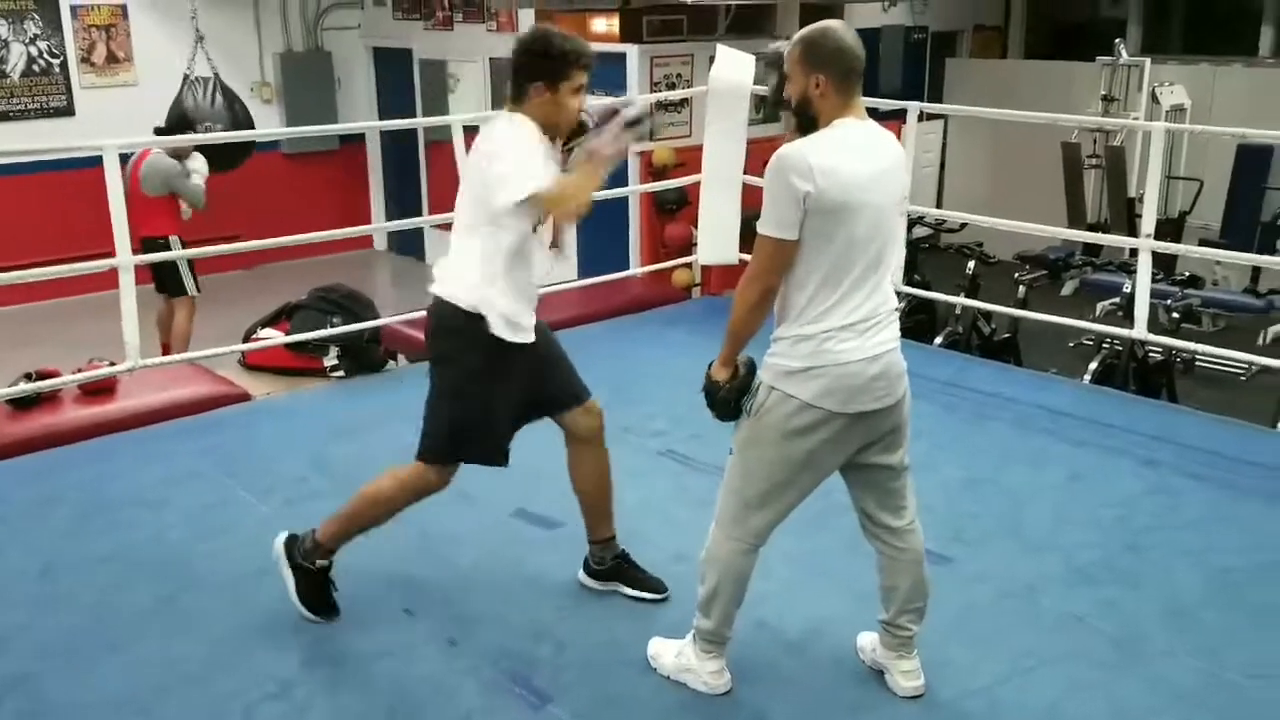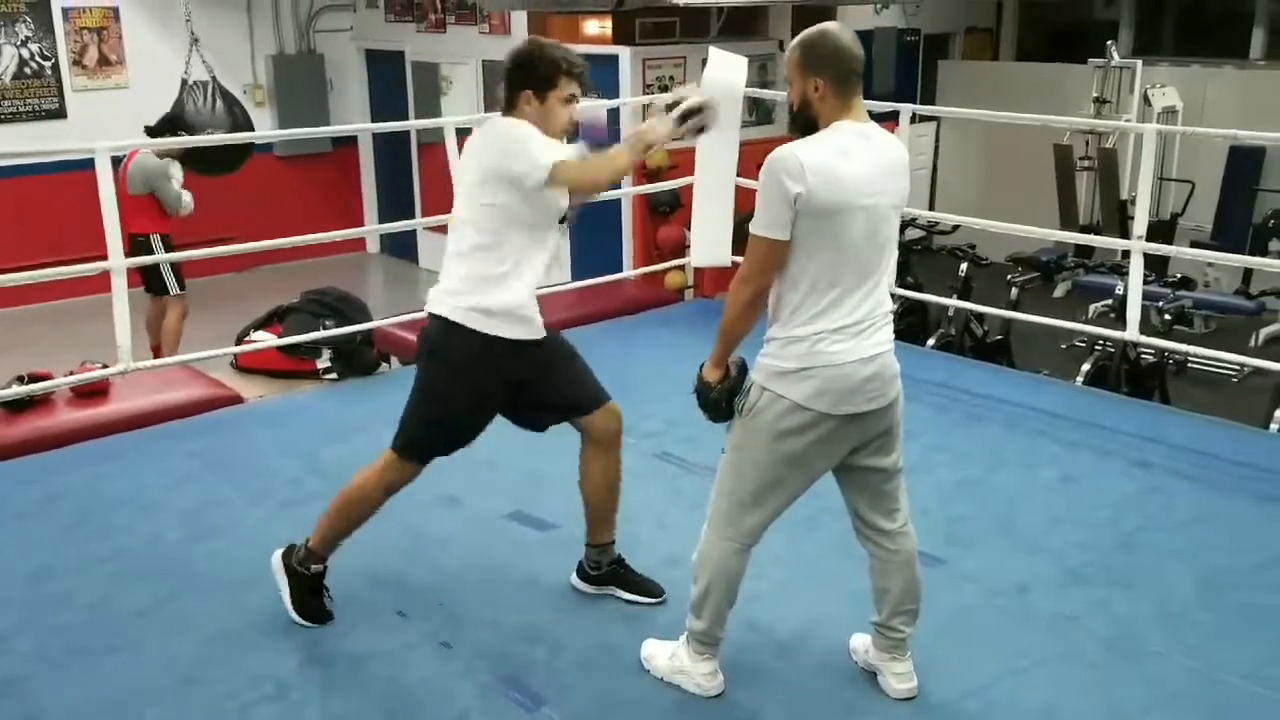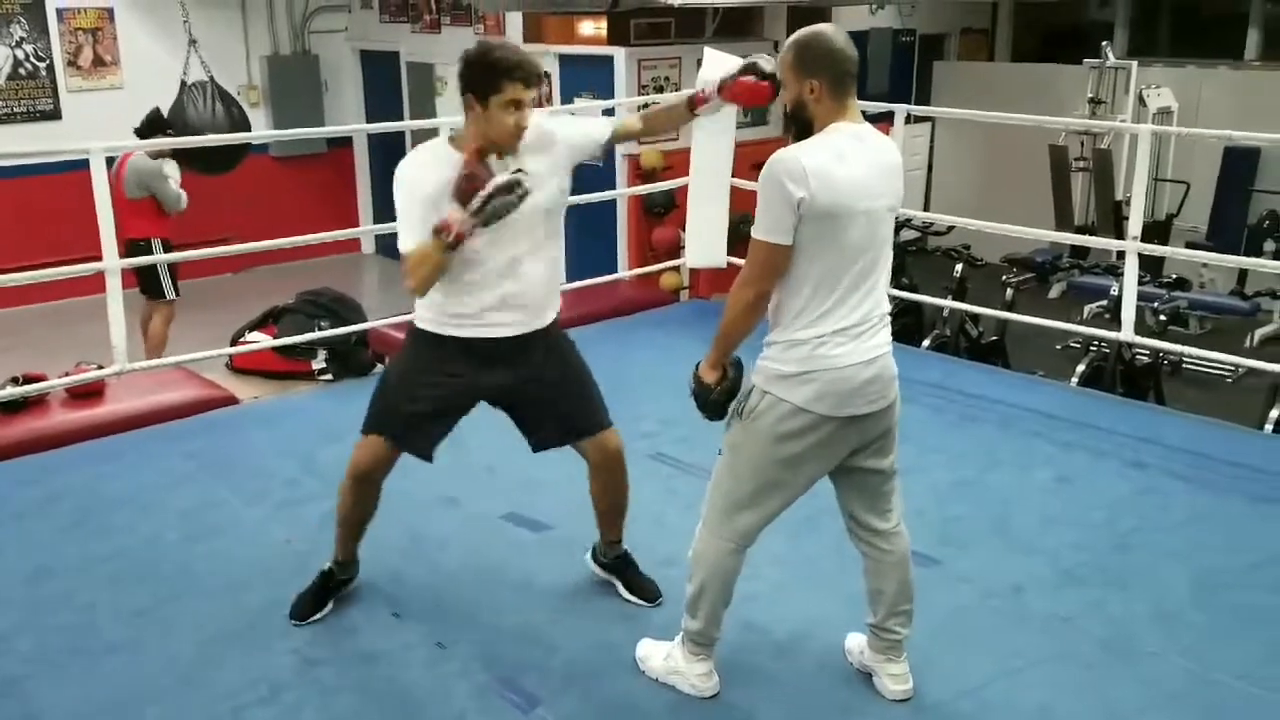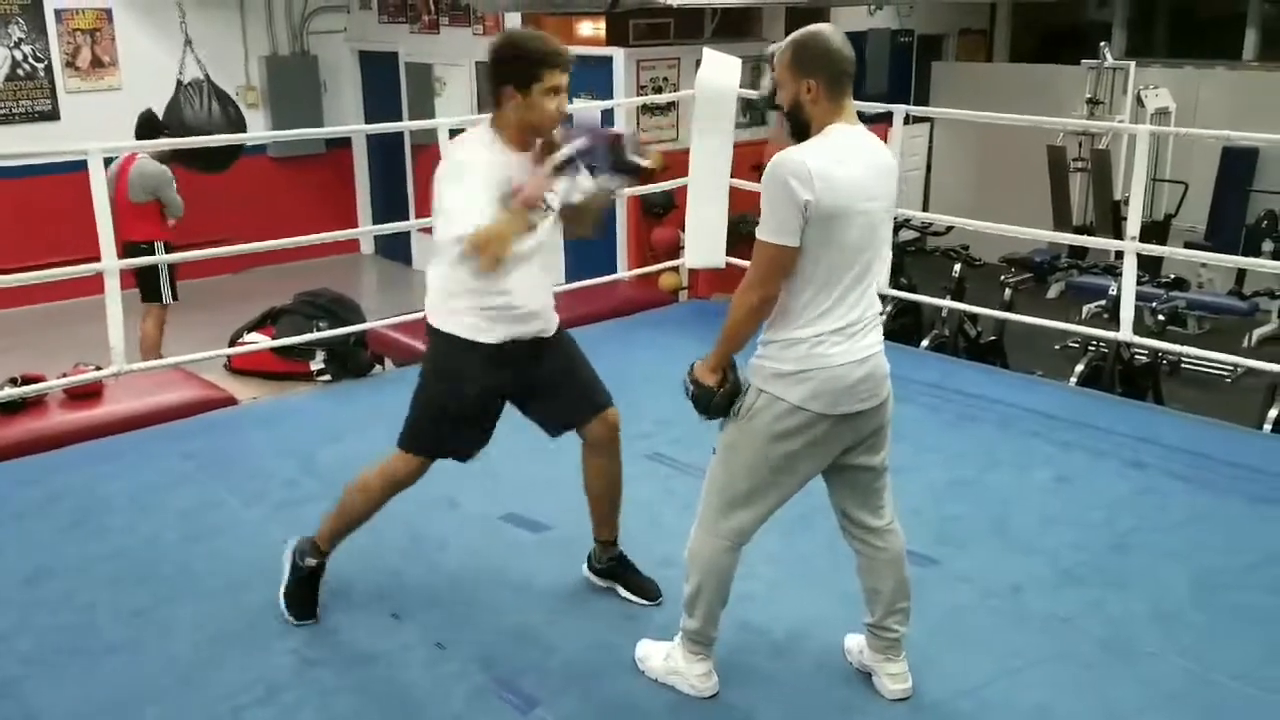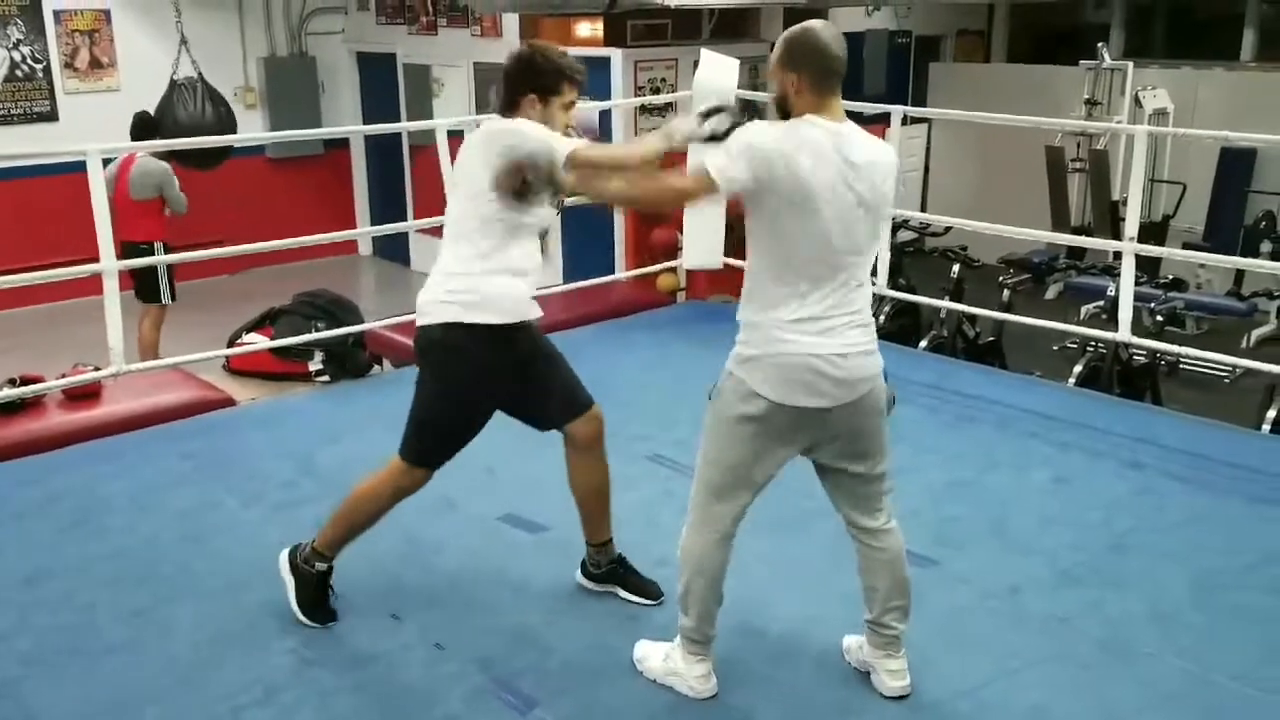
dt=0.2s
person 1, frame 1
left shoulder: (796, 162)
right shoulder: (891, 150)
left elbow: (761, 280)
left wrist: (726, 360)
right wrist: (800, 119)
left hip: (808, 382)
right hip: (882, 374)
left knee: (738, 524)
right knee: (894, 520)
left ankle: (706, 657)
right ankle: (901, 656)
person 1, frame 2
left shoulder: (791, 163)
right shoulder: (893, 154)
left elbow: (753, 282)
left wrist: (718, 359)
right wrist: (808, 123)
left hip: (800, 383)
right hip: (875, 376)
left knee: (730, 524)
right knee: (886, 522)
left ankle: (698, 658)
right ankle: (893, 657)
person 1, frame 3
left shoulder: (792, 167)
right shoulder: (886, 153)
left elbow: (755, 287)
left wrist: (716, 360)
right wrist: (796, 124)
left hip: (800, 387)
right hip: (874, 379)
left knee: (725, 524)
right knee: (880, 523)
left ankle: (694, 659)
right ankle: (889, 658)
person 1, frame 4
left shoulder: (794, 168)
right shoulder: (878, 153)
left elbow: (762, 290)
left wrist: (715, 361)
right wrist: (787, 131)
left hip: (797, 385)
right hip: (867, 377)
left knee: (721, 520)
right knee: (873, 520)
left ankle: (693, 658)
right ankle: (888, 657)
person 1, frame 5
left shoulder: (767, 143)
right shoulder: (880, 157)
left elbow: (673, 191)
left wrist: (590, 184)
left hip: (771, 376)
right hip: (855, 373)
left knee: (710, 520)
right knee: (872, 518)
left ankle: (693, 659)
right ankle: (887, 656)
person 2, frame 1
left shoulder: (530, 139)
right shoulder: (510, 137)
left elbow: (552, 214)
right elbow: (562, 206)
left wrist: (603, 147)
right wrist: (605, 149)
left hip: (509, 319)
right hip: (473, 323)
left knee: (586, 423)
right knee: (436, 471)
left ankle: (605, 557)
right ankle: (312, 551)
person 2, frame 2
left shoulder: (525, 148)
right shoulder: (501, 139)
right elbow: (589, 178)
right wrist: (662, 127)
left hip: (520, 327)
right hip: (466, 334)
left knee: (604, 425)
right knee: (402, 466)
left ankle: (600, 563)
right ankle: (304, 560)
person 2, frame 3
left shoulder: (551, 133)
right shoulder: (420, 170)
left elbow: (644, 125)
right elbow: (419, 279)
left wrist: (714, 93)
right wrist: (465, 215)
left hip: (532, 335)
right hip: (445, 337)
left knee: (606, 447)
right knee: (370, 458)
left ankle: (611, 554)
right ankle: (341, 567)
person 2, frame 4
left shoulder: (535, 155)
right shoulder: (467, 159)
left elbow: (574, 226)
right elbow: (484, 256)
left wrist: (599, 197)
right wrist: (529, 196)
left hip: (535, 328)
right hip: (470, 335)
left knee: (603, 428)
right knee: (411, 464)
left ankle: (606, 556)
right ankle: (311, 556)
person 2, frame 5
left shoulder: (515, 153)
right shoulder: (501, 134)
right elbow: (612, 159)
left wrist: (546, 177)
right wrist: (685, 130)
left hip: (507, 323)
right hip: (462, 328)
left knee: (586, 429)
right knee: (414, 469)
left ankle: (602, 561)
right ankle: (311, 558)
person 3, frame 1
left shoulder: (139, 159)
right shoulder: (168, 167)
right elbow: (198, 201)
right wrist: (197, 175)
left hip: (149, 240)
right hip: (167, 241)
left knee: (169, 300)
right knee: (185, 306)
left ankle: (167, 355)
person 3, frame 2
left shoulder: (136, 159)
right shoulder: (153, 166)
right elbow: (174, 206)
right wrist: (175, 180)
left hip: (139, 240)
right hip: (152, 241)
left knee: (158, 301)
right knee: (177, 306)
left ankle: (157, 358)
person 3, frame 3
left shoulder: (124, 162)
right shoulder: (149, 168)
right elbow: (174, 205)
right wrist: (172, 180)
left hip: (134, 243)
right hip: (152, 244)
left knee: (152, 305)
right knee: (164, 310)
left ankle: (152, 360)
person 3, frame 4
left shoulder: (117, 166)
right shoulder: (157, 171)
right elbow: (177, 211)
right wrist: (171, 190)
left hip: (131, 244)
right hip: (152, 246)
left knee: (152, 307)
right knee: (156, 312)
left ankle: (153, 359)
person 3, frame 5
left shoulder: (114, 168)
right shoulder: (158, 169)
left elbow: (116, 206)
right elbow: (181, 207)
right wrist: (171, 189)
left hip: (128, 245)
right hip: (150, 247)
left knee: (150, 308)
right knee: (155, 313)
left ankle: (151, 361)
